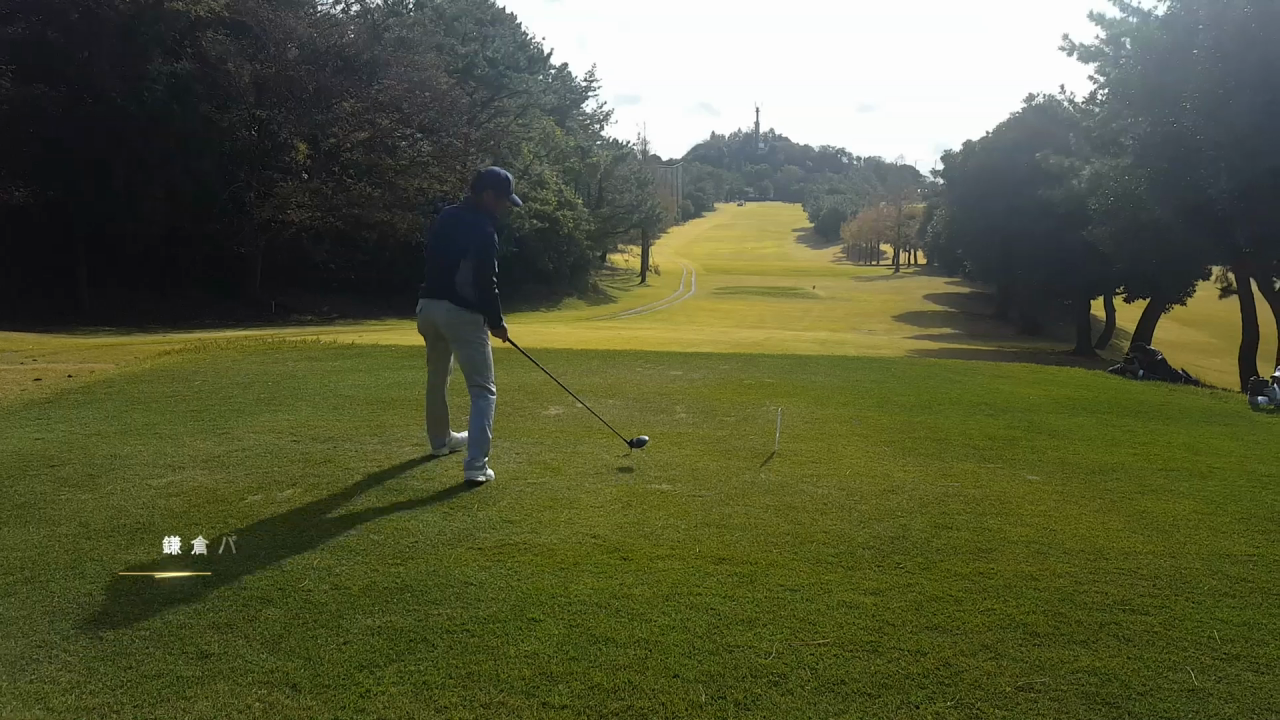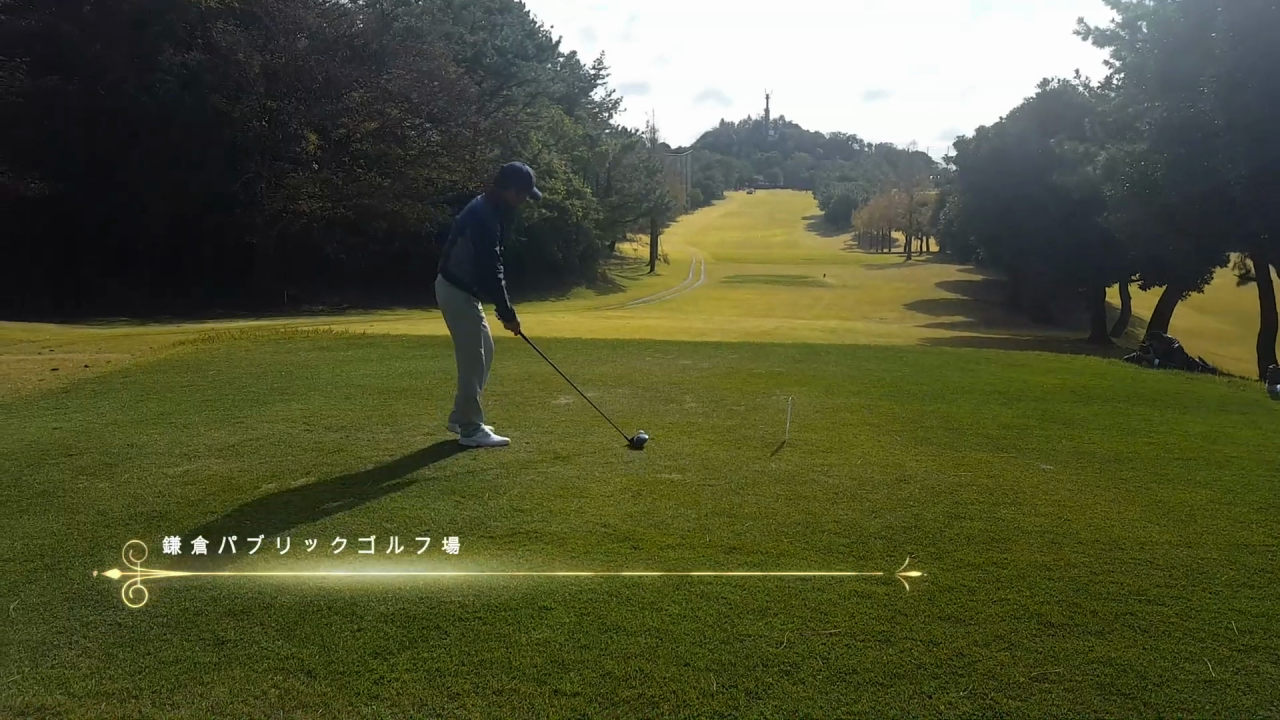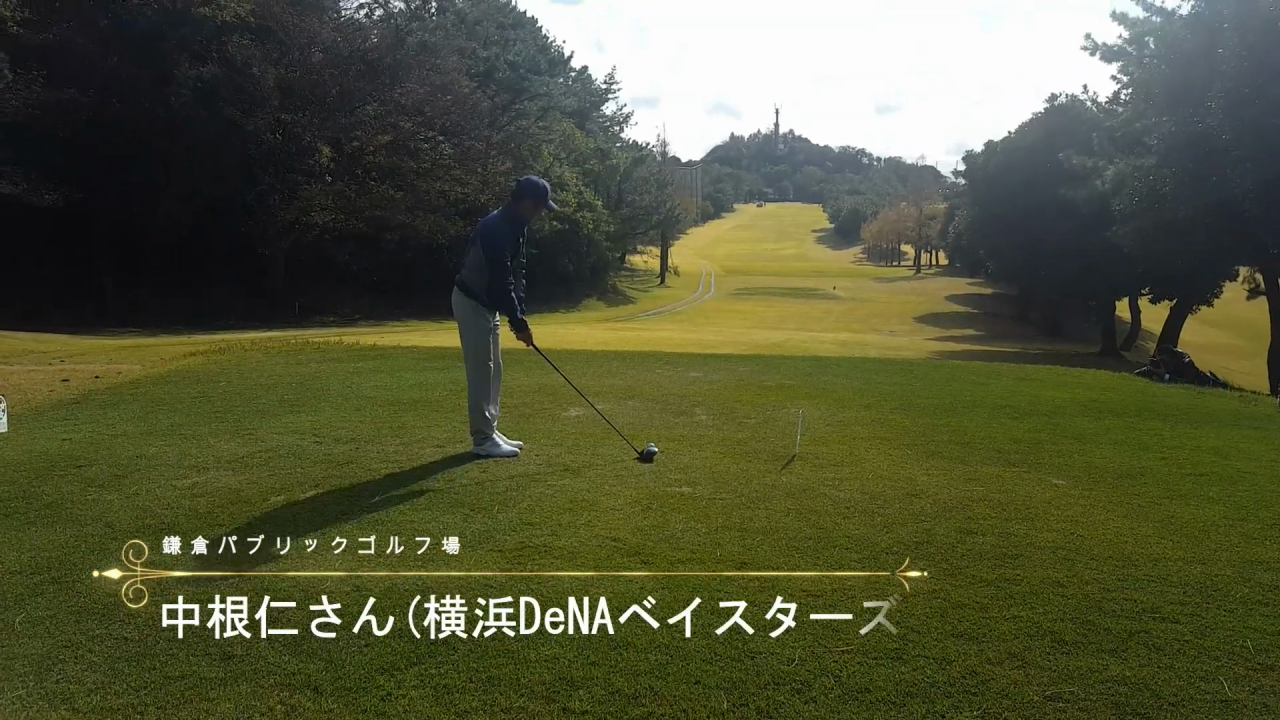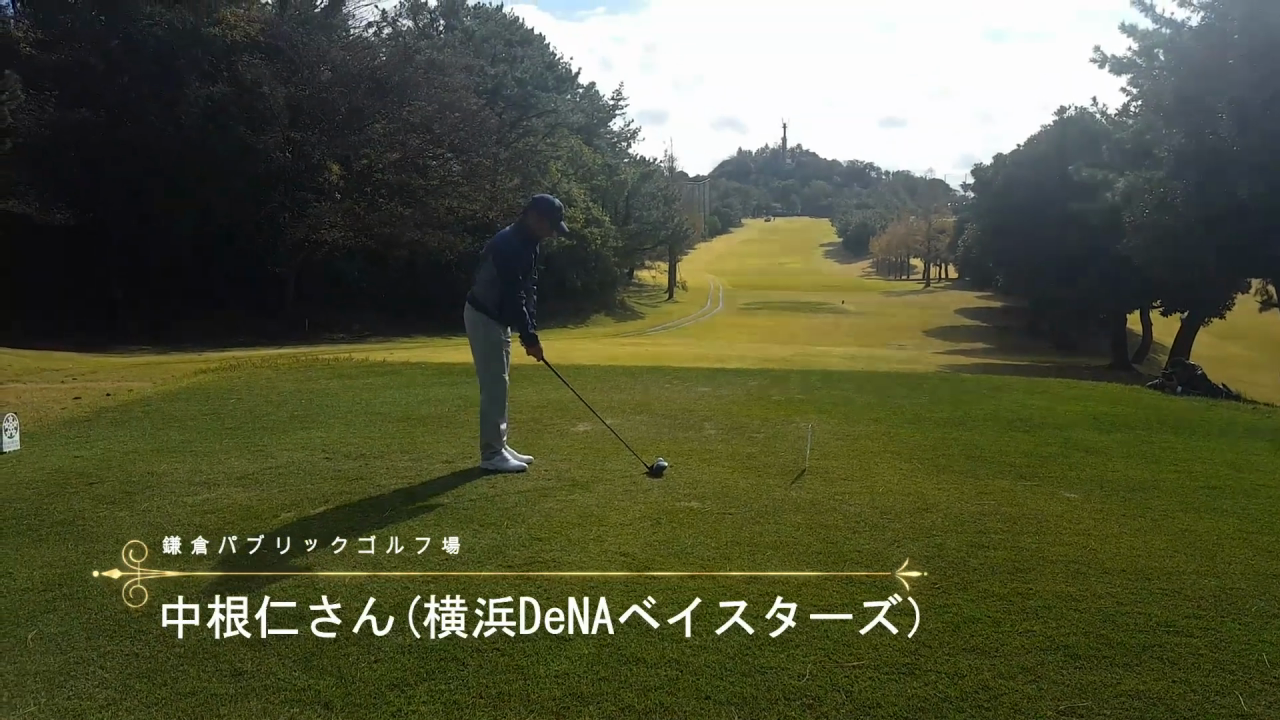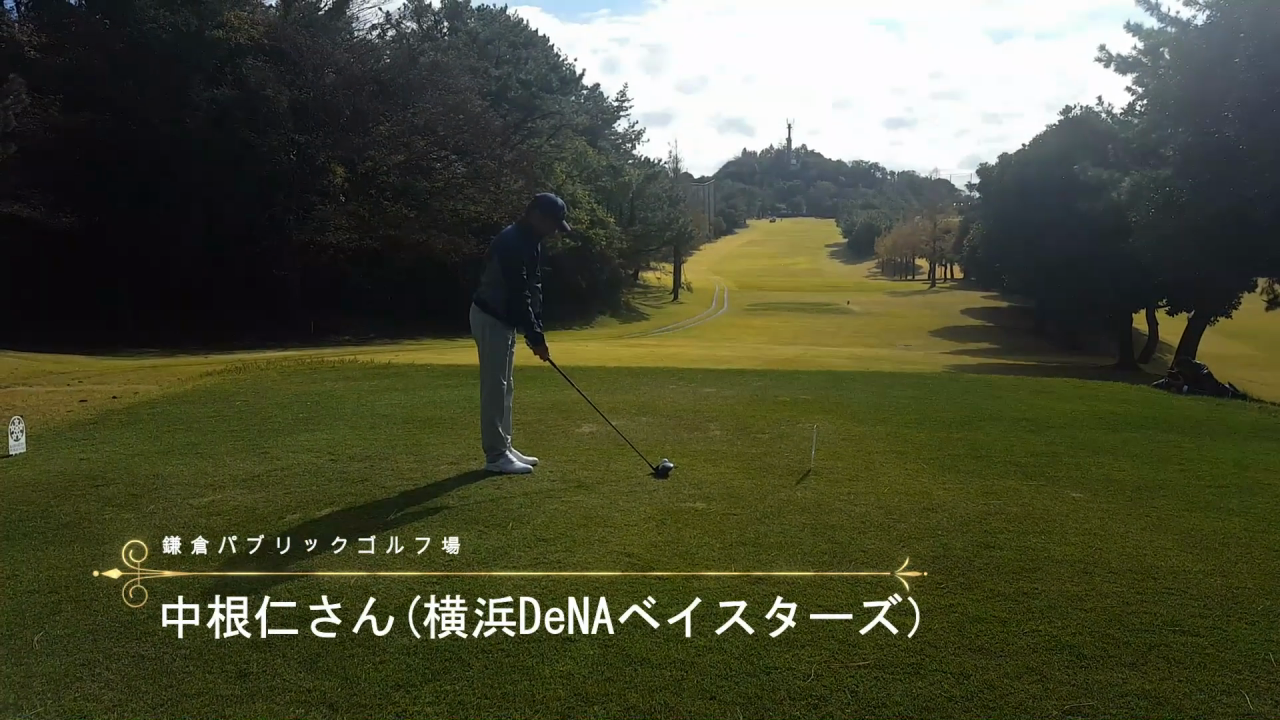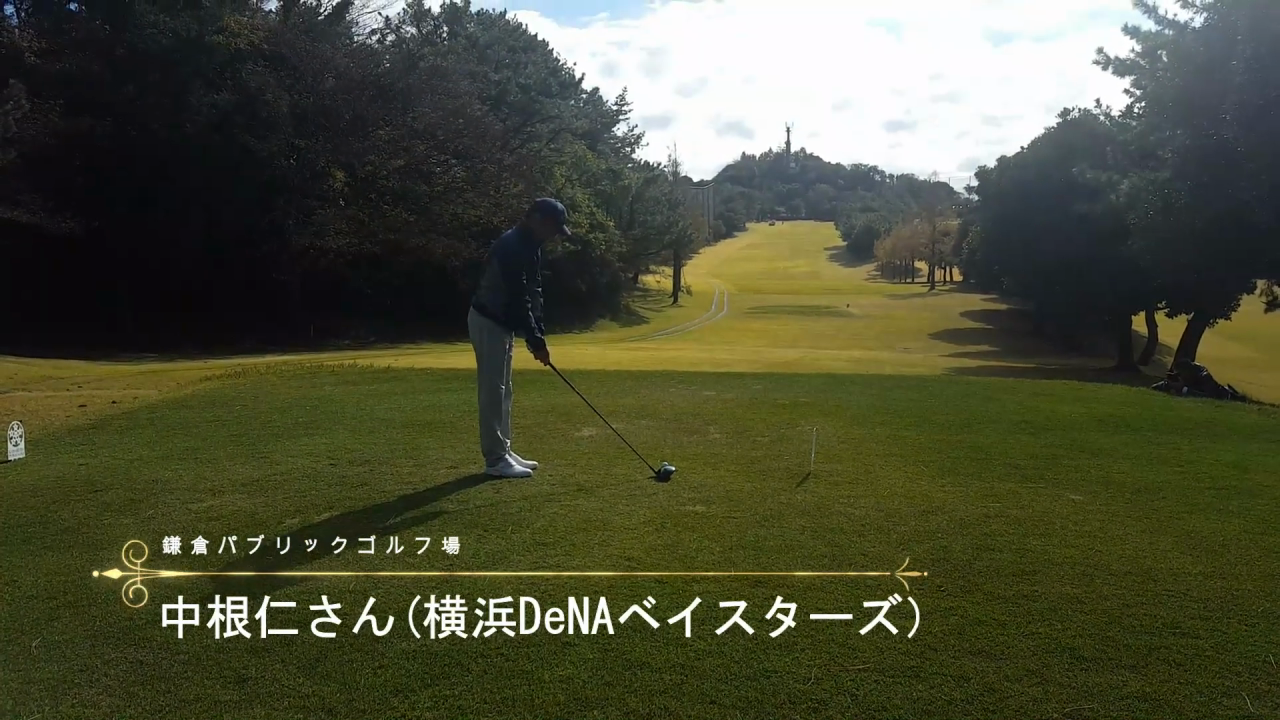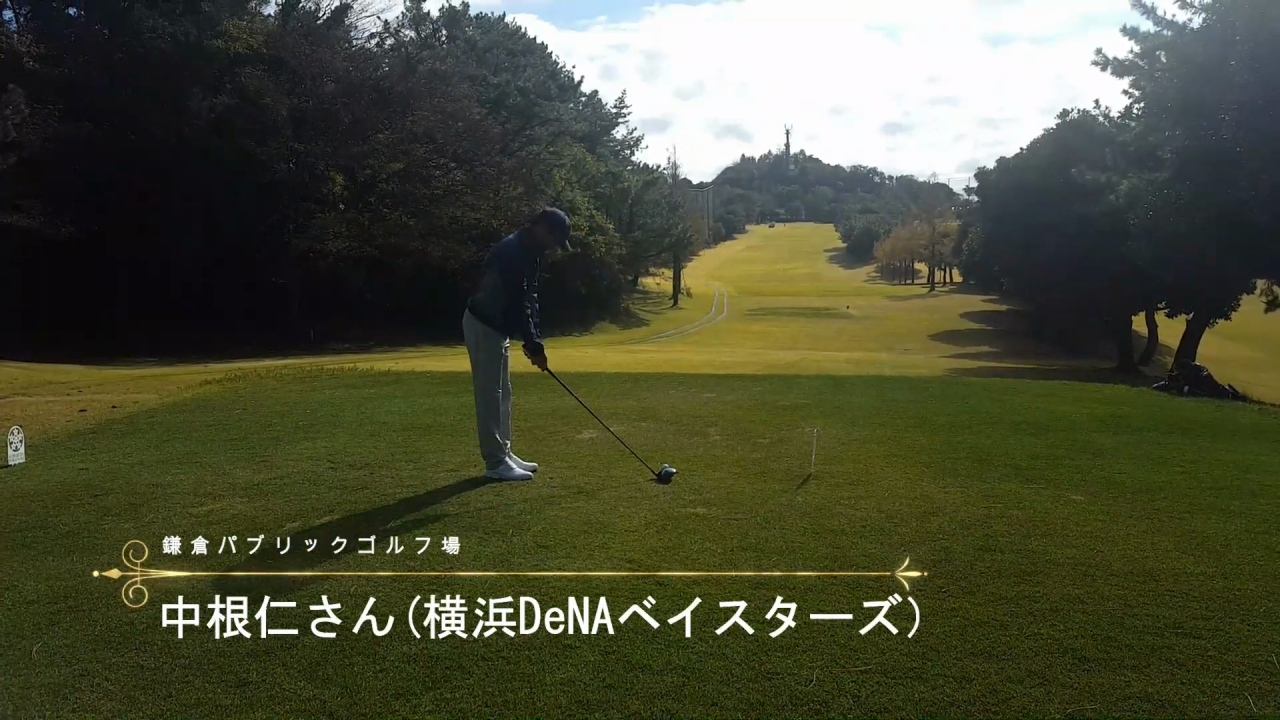
dt=0.7s
person 1, frame 1
left shoulder: (447, 217)
right shoulder: (482, 232)
right elbow: (486, 284)
right wrist: (496, 322)
left hip: (428, 306)
right hip: (460, 312)
left knee: (438, 376)
right knee: (482, 389)
left ankle: (441, 440)
right ankle: (476, 462)
person 1, frame 2
left shoulder: (489, 210)
right shoulder: (484, 217)
left elbow: (490, 266)
right elbow: (489, 270)
left wrist: (504, 308)
right wrist: (507, 313)
left hip: (461, 288)
right hip: (457, 291)
left knee: (483, 352)
right knee: (472, 360)
left ankle: (462, 417)
right ankle: (470, 429)
person 1, frame 3
left shoulder: (516, 227)
right shoulder: (495, 229)
left elbow: (516, 274)
right elbow: (501, 280)
left wrist: (520, 315)
right wrist: (518, 322)
left hip: (487, 303)
right hip: (472, 302)
left knee: (492, 370)
right knee: (481, 369)
left ankle: (489, 431)
right ankle: (482, 438)
person 1, frame 4
left shoulder: (528, 244)
right shoulder: (507, 244)
left elbow: (527, 290)
right elbow: (512, 295)
left wrist: (530, 330)
right wrist: (529, 337)
left hip: (498, 317)
right hip: (483, 316)
left knee: (499, 383)
right knee: (494, 384)
left ankle: (499, 446)
right ankle: (491, 452)
person 1, frame 5
left shoulder: (529, 242)
right shoulder: (511, 243)
left elbow: (532, 289)
right elbow: (518, 294)
left wrist: (536, 330)
right wrist: (535, 336)
left hip: (504, 320)
right hip: (491, 318)
left knee: (504, 386)
right knee: (495, 386)
left ankle: (504, 448)
right ankle: (495, 455)
person 1, frame 6
left shoulder: (530, 246)
right shoulder: (511, 247)
left elbow: (533, 292)
right elbow: (518, 298)
left wrist: (538, 333)
right wrist: (535, 339)
left hip: (502, 323)
right hip: (488, 322)
left knee: (503, 390)
right knee: (493, 390)
left ankle: (503, 452)
right ankle: (495, 459)
person 1, frame 7
left shoulder: (528, 252)
right shoulder: (512, 252)
left elbow: (529, 299)
right elbow: (518, 304)
left wrist: (534, 340)
right wrist: (534, 344)
left hip: (496, 327)
right hip: (484, 326)
left knee: (501, 394)
right knee: (490, 394)
left ankle: (503, 453)
right ankle: (496, 462)
